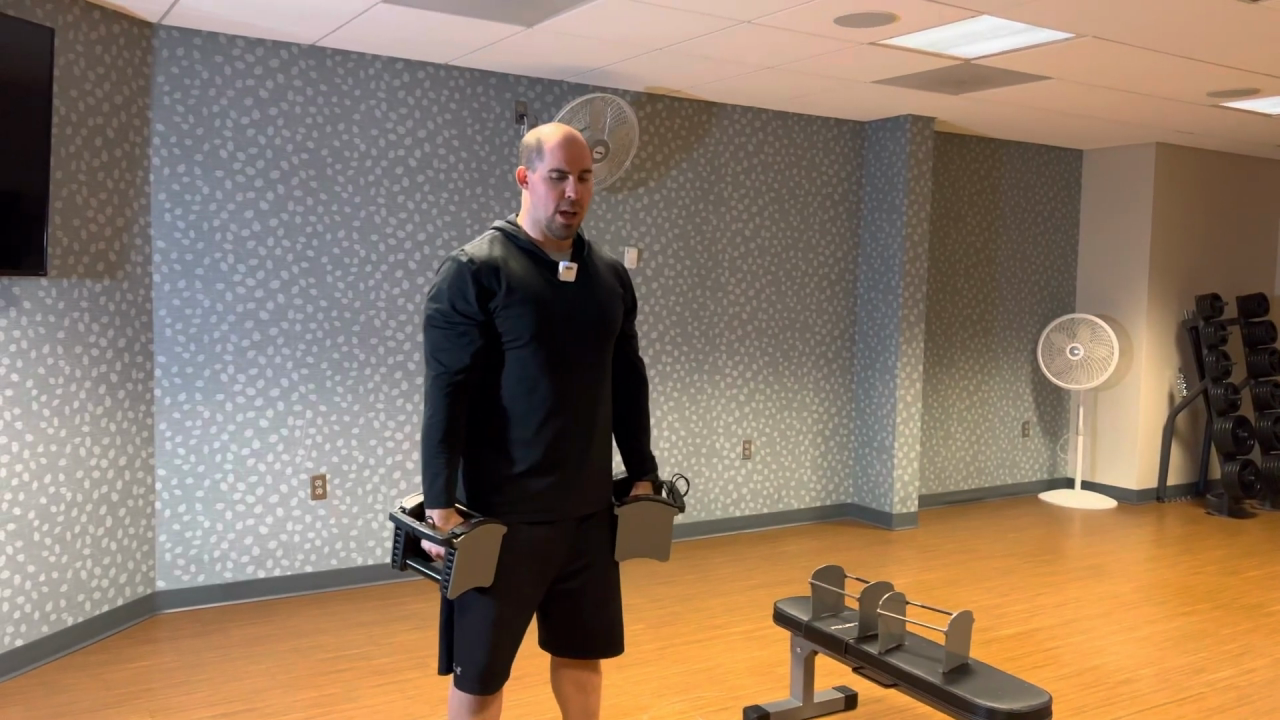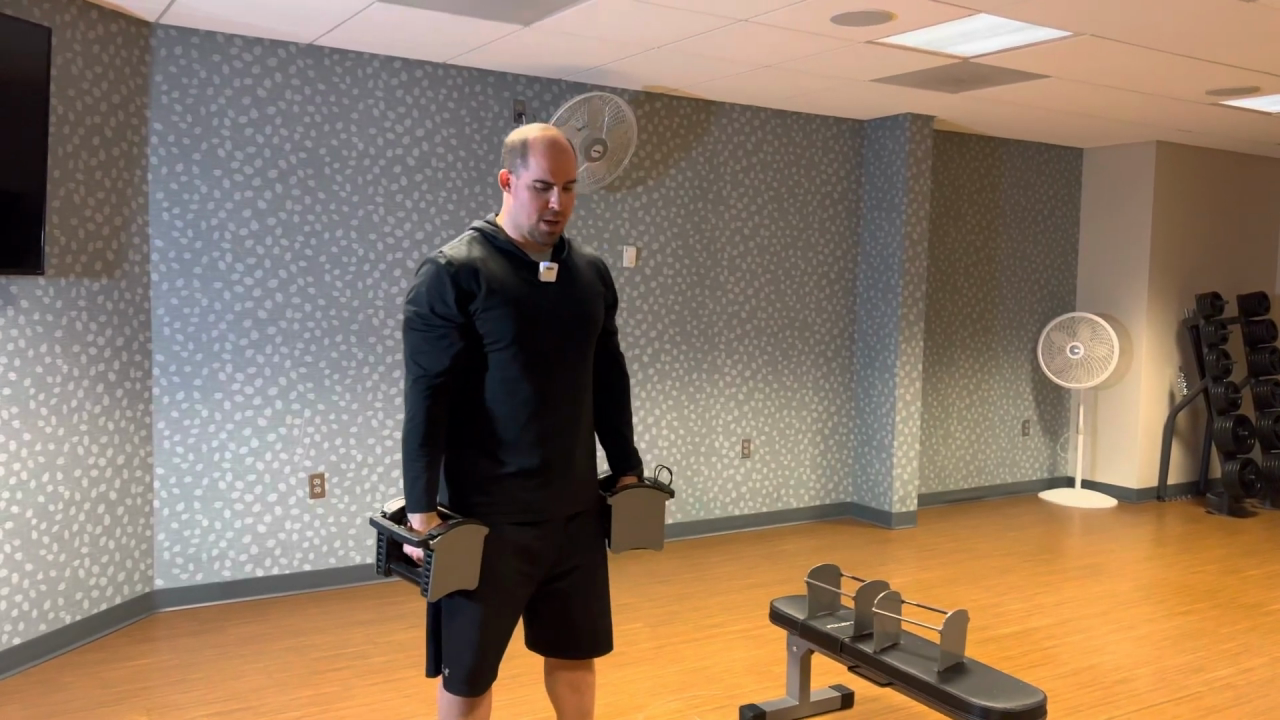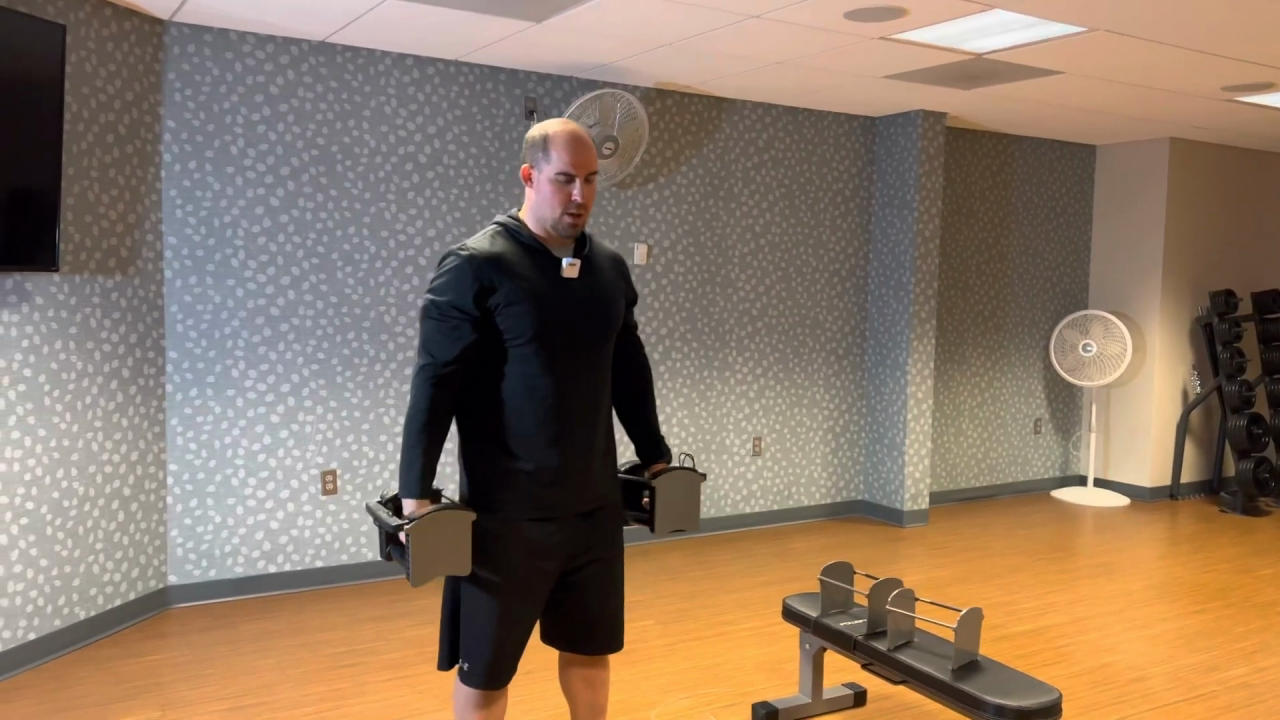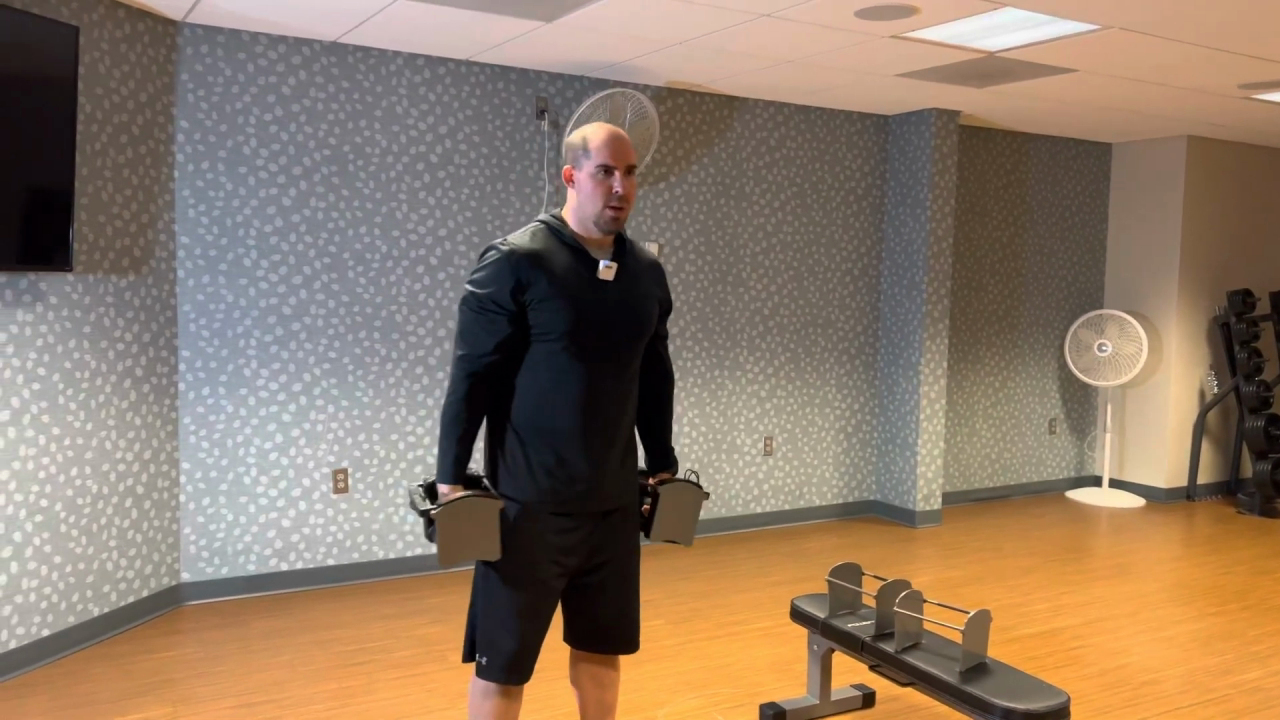
dt=0.4s
person 1, frame 1
left shoulder: (610, 275)
right shoulder: (474, 271)
left elbow: (628, 383)
right elbow: (446, 395)
left wrist: (642, 474)
right wrist: (440, 504)
left hip: (589, 508)
right hip: (500, 513)
left knee: (582, 651)
right knee: (479, 668)
person 1, frame 2
left shoulder: (591, 273)
right shoulder: (453, 273)
left elbow: (609, 381)
right elbow: (427, 399)
left wrist: (627, 469)
right wrist: (421, 508)
left hip: (576, 506)
right hip: (486, 514)
left knee: (577, 650)
right knee: (468, 668)
person 1, frame 3
left shoulder: (609, 268)
right shoulder: (475, 268)
left elbow: (629, 369)
right elbow: (436, 384)
left wrist: (653, 454)
right wrist: (416, 491)
left hip: (595, 500)
right hip: (507, 508)
left knee: (590, 645)
right knee: (486, 663)
person 1, frame 4
left shoulder: (646, 273)
right shoulder: (514, 263)
right elbow: (471, 375)
left wrist: (662, 463)
right wrist: (452, 475)
left hip: (613, 498)
right hip: (529, 499)
left knee: (602, 644)
right knee: (503, 657)
